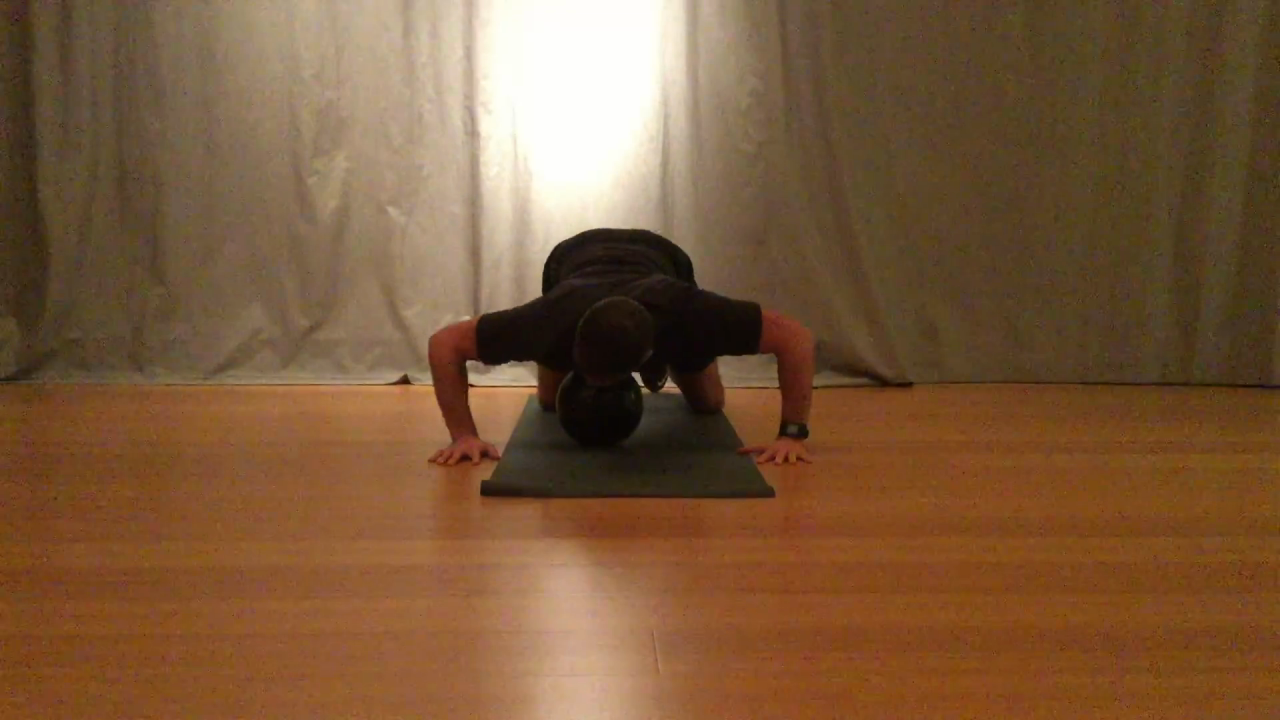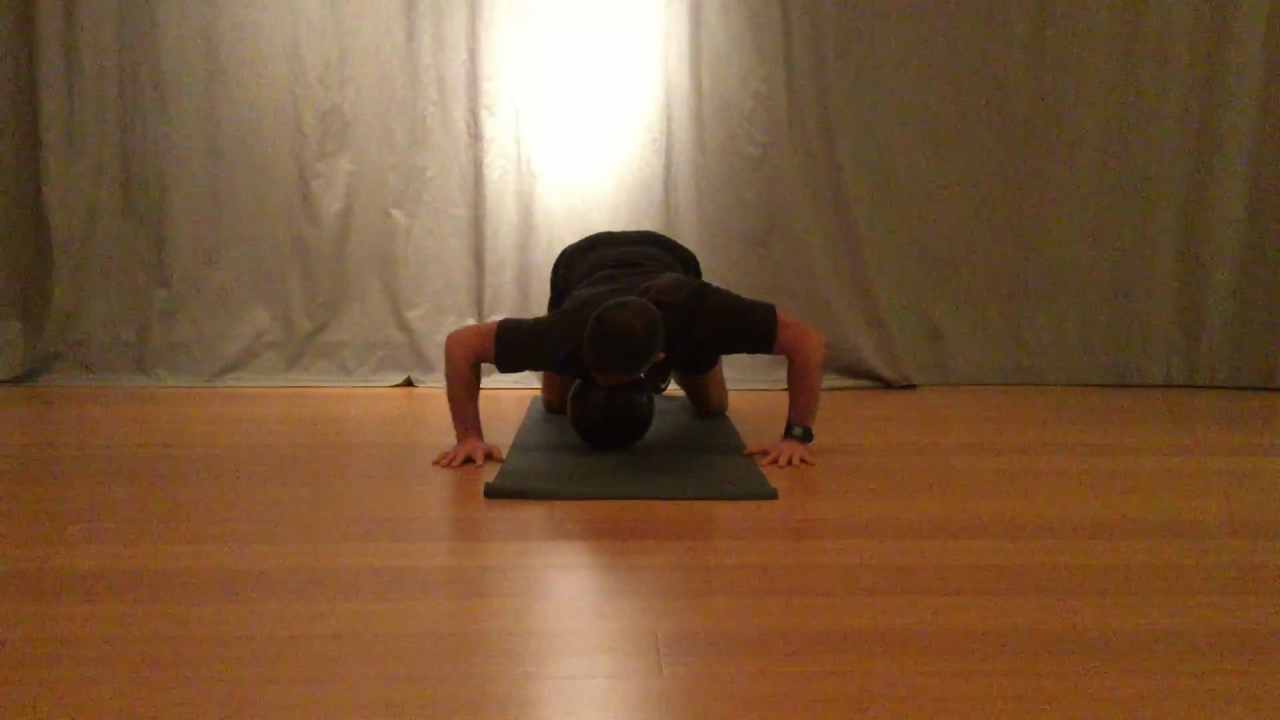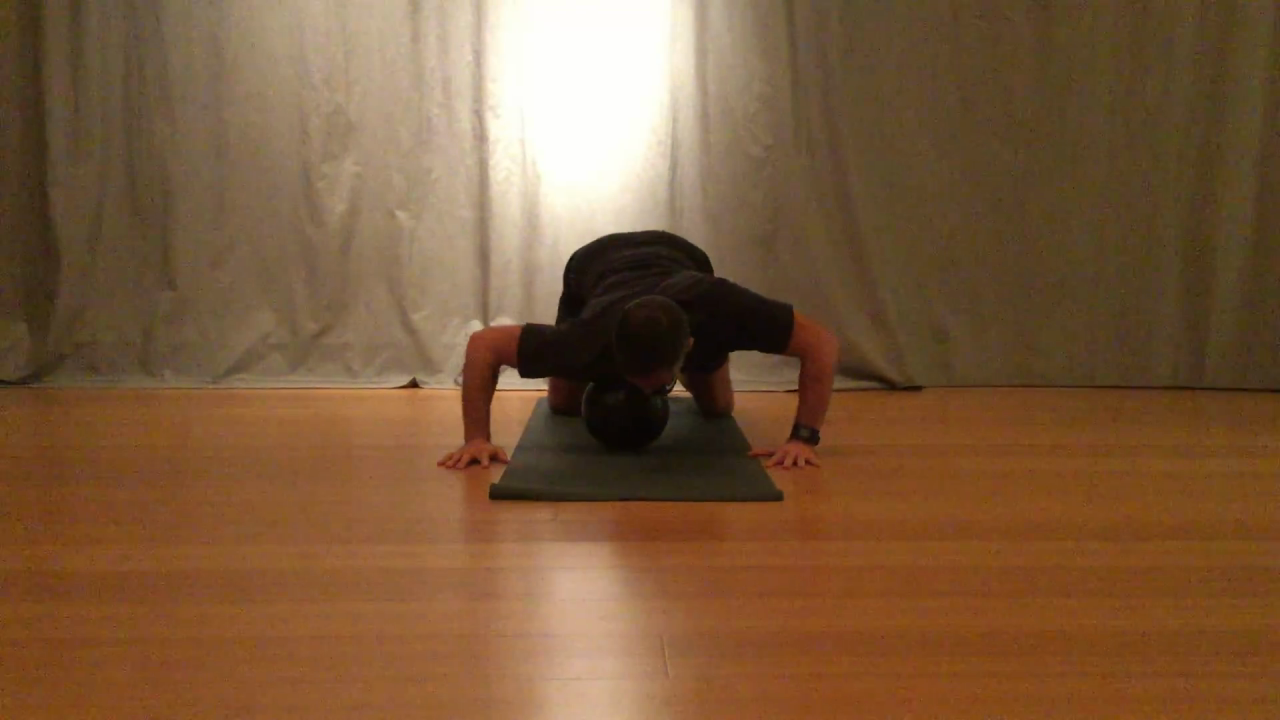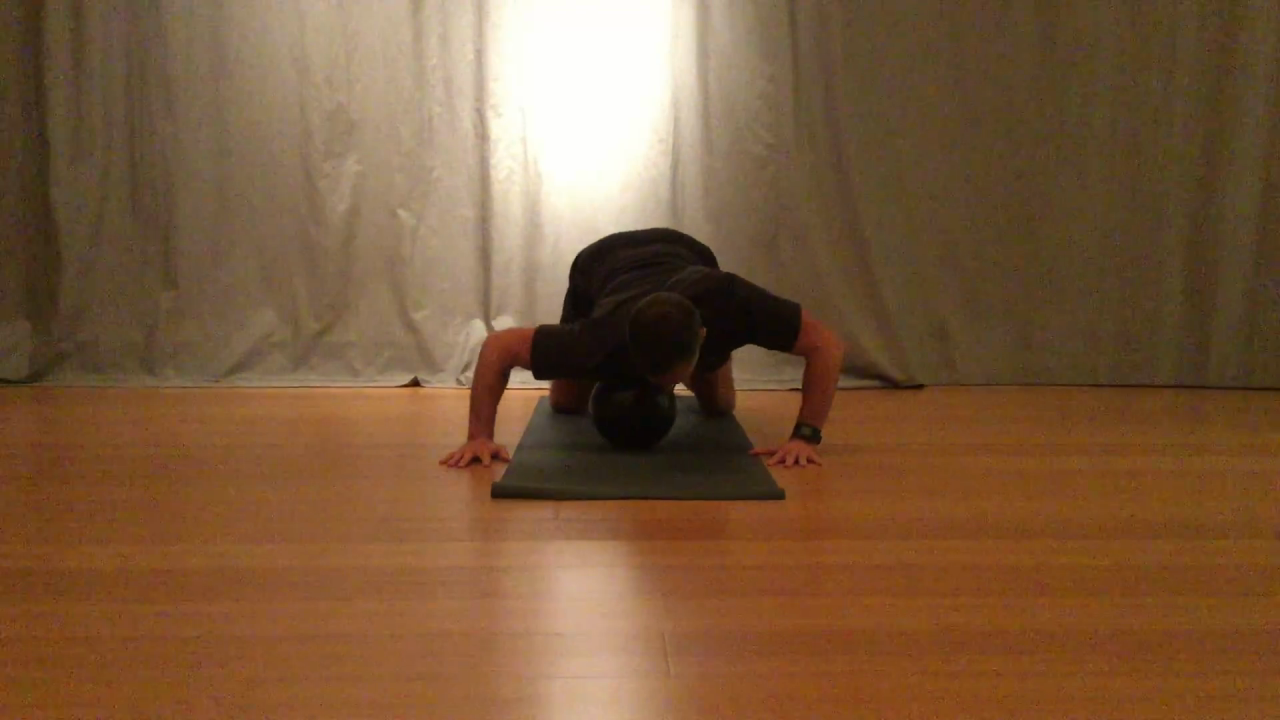
dt=0.3s
person 1, frame 1
left shoulder: (683, 310)
right shoulder: (553, 322)
left elbow: (796, 338)
right elbow: (443, 343)
left wrist: (792, 433)
right wrist: (463, 434)
left hip: (660, 259)
left knee: (709, 402)
right knee: (551, 401)
left ankle: (663, 368)
person 1, frame 2
left shoulder: (697, 310)
right shoulder: (569, 331)
left elbow: (808, 342)
right elbow: (460, 344)
left wrist: (796, 435)
right wrist: (469, 436)
left hip: (668, 259)
right hip: (582, 263)
left knee: (712, 404)
right knee: (555, 403)
left ankle: (673, 371)
person 1, frame 3
left shoulder: (717, 307)
right shoulder: (592, 338)
left elbow: (822, 345)
right elbow: (482, 344)
left wrist: (804, 437)
right wrist: (476, 438)
left hip: (679, 260)
right hip: (593, 266)
left knee: (718, 406)
right knee: (562, 405)
left ankle: (686, 380)
person 1, frame 4
left shoulder: (727, 301)
right shoulder: (604, 337)
left elbow: (827, 346)
right elbow: (496, 346)
left wrist: (805, 436)
right wrist: (480, 436)
right hip: (599, 265)
left knee: (719, 404)
right knee: (565, 403)
